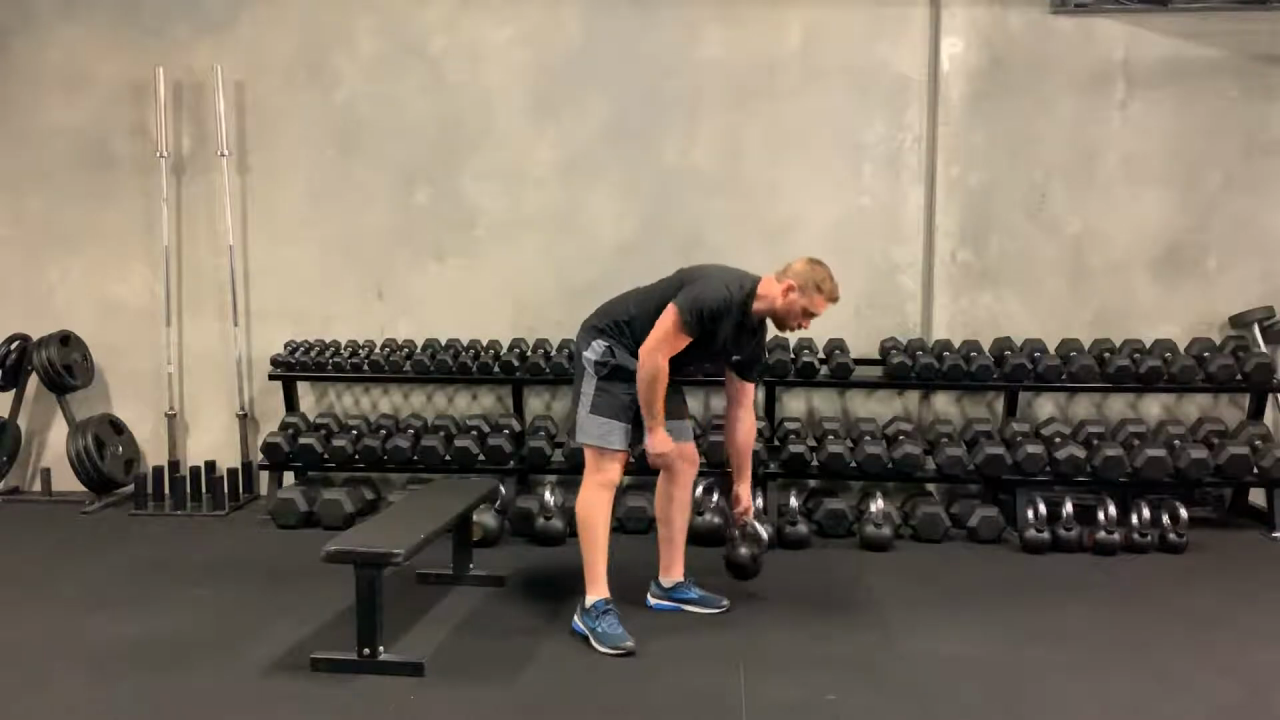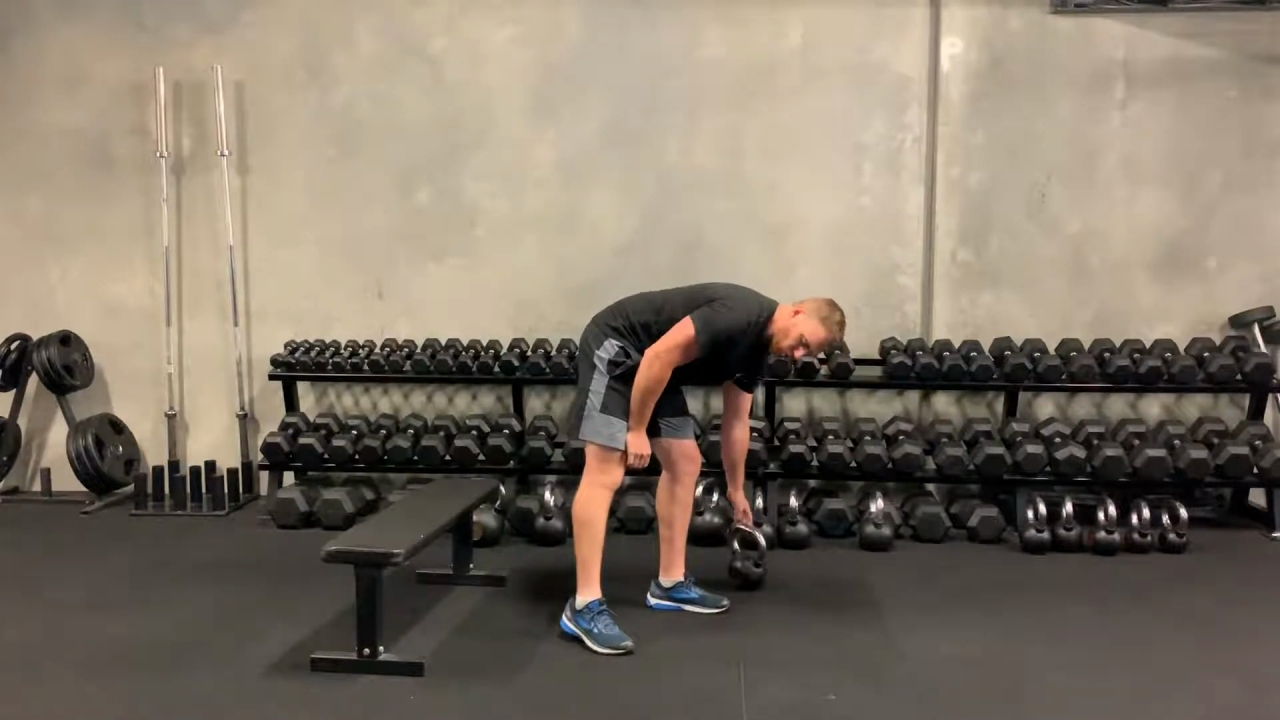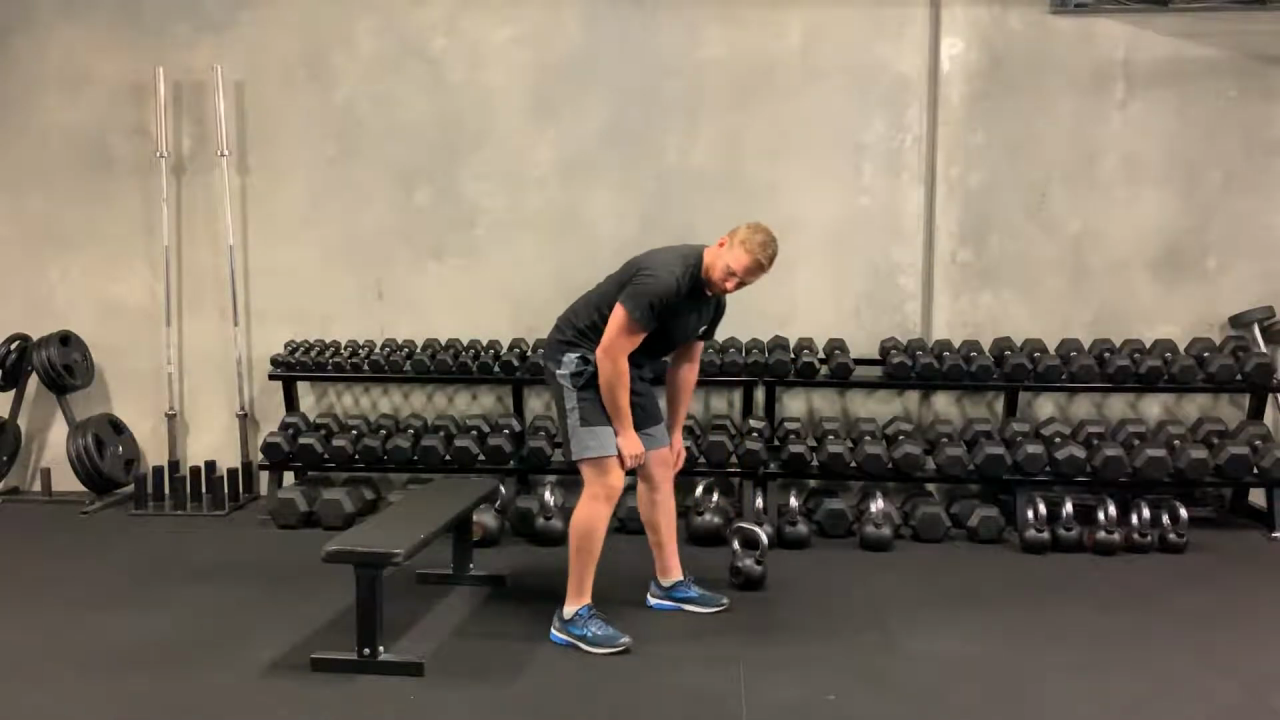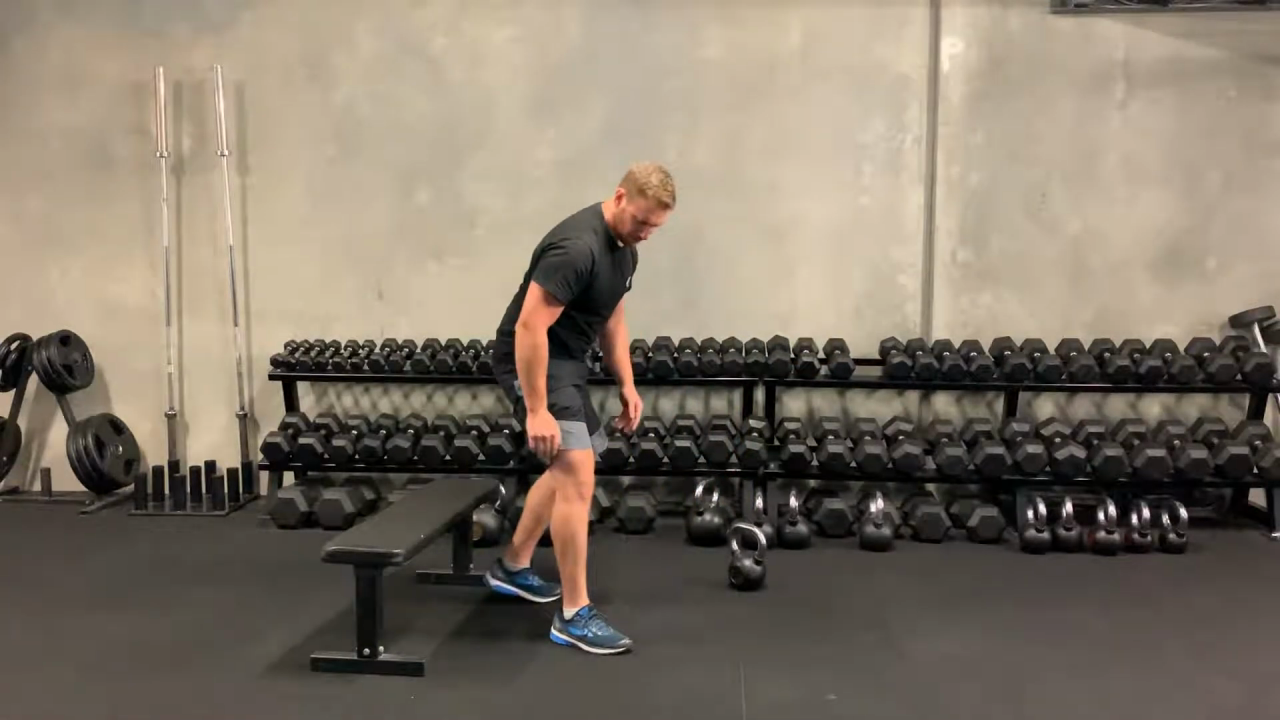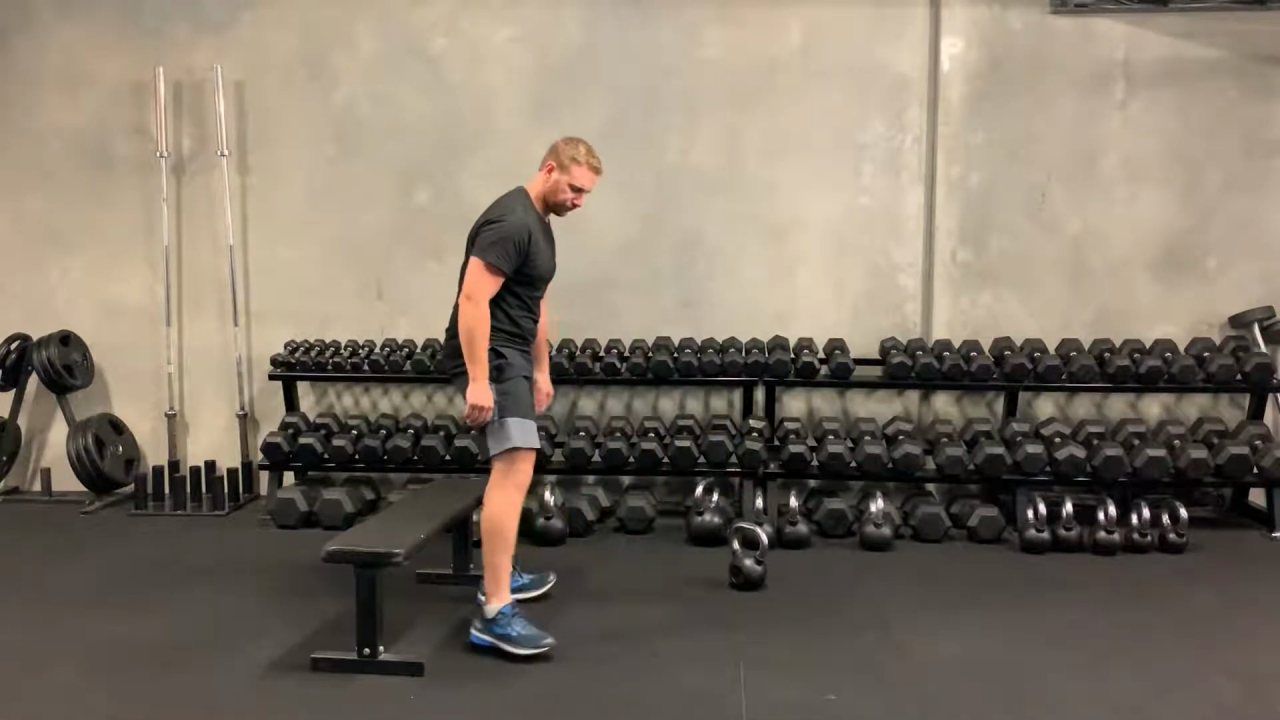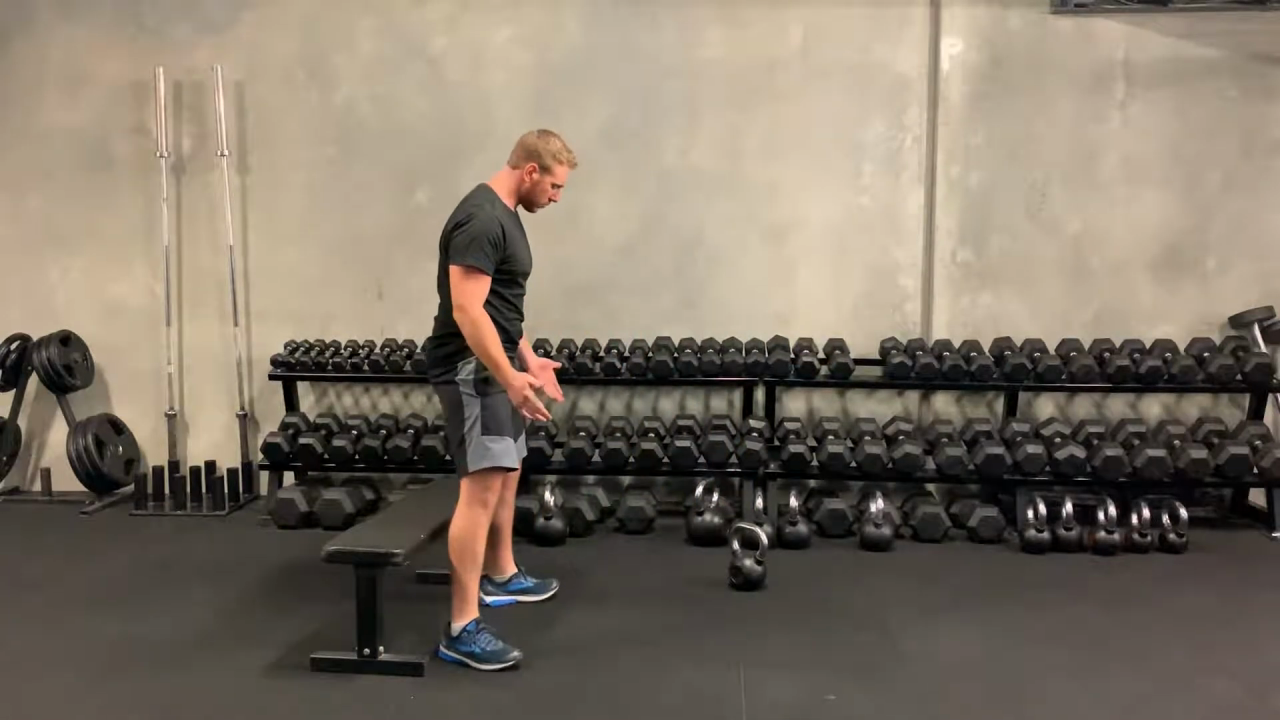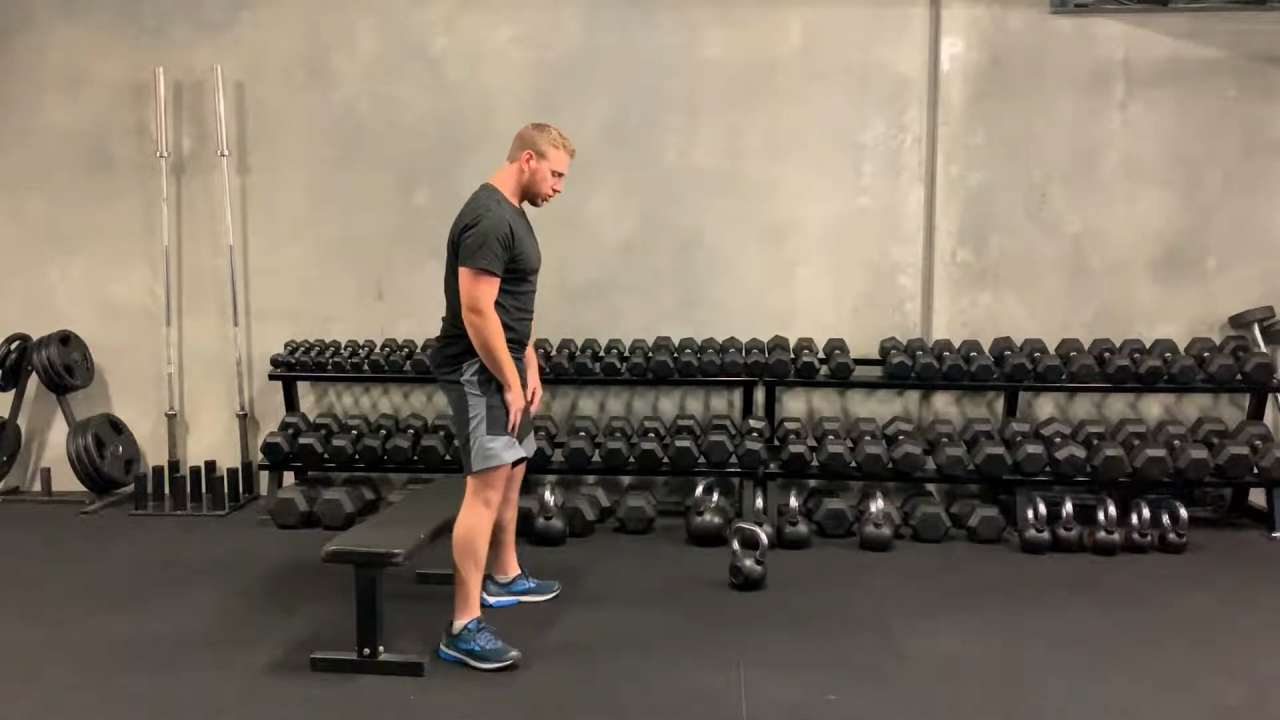
dt=0.5s
person 1, frame 1
left shoulder: (751, 333)
right shoulder: (718, 294)
left elbow: (742, 410)
right elbow: (654, 352)
left wrist: (742, 484)
right wrist: (654, 428)
left hip: (650, 367)
right hip: (610, 352)
left knee: (683, 463)
right knee: (604, 474)
left ankle: (669, 583)
right ankle: (594, 604)
person 1, frame 2
left shoulder: (755, 350)
right shoulder: (737, 318)
left elbow: (736, 421)
right elbow: (659, 357)
left wrist: (736, 491)
right wrist: (637, 430)
left hip: (649, 362)
right hip: (615, 346)
left knee: (686, 463)
right knee: (605, 474)
left ankle: (670, 583)
right ankle: (585, 604)
person 1, frame 3
left shoulder: (713, 299)
right shoulder: (663, 278)
left elbow: (684, 362)
right elbow: (610, 353)
left wrist: (675, 430)
right wrist: (624, 431)
left hip: (625, 367)
right hip: (583, 359)
left knee: (660, 470)
right knee: (608, 480)
left ankle: (670, 584)
right ankle: (574, 614)
person 1, frame 4
left shoulder: (624, 248)
right shoulder: (576, 248)
left elbow: (612, 319)
right elbow: (529, 329)
left wrist: (627, 385)
right wrist: (537, 411)
left hip: (567, 359)
right hip: (532, 360)
left knee: (567, 470)
right knee: (578, 477)
left ankle: (511, 566)
right ankle: (573, 613)
person 1, frame 5
left shoulder: (539, 224)
right shoulder: (510, 222)
right elbow: (473, 300)
left wrist: (543, 370)
right wrist: (478, 379)
left hip: (511, 357)
right hip: (489, 359)
left knee: (517, 463)
right knee: (512, 469)
left ankle: (502, 574)
right ankle: (496, 611)
person 1, frame 6
left shoulder: (504, 215)
right shoulder: (481, 219)
right elbow: (468, 310)
left wrist: (528, 360)
right wrist: (510, 379)
left hip: (493, 364)
right hip: (470, 368)
left knee: (506, 472)
right knee: (482, 488)
left ankle: (501, 575)
right ankle: (462, 628)
person 1, frame 7
left shoulder: (511, 214)
right shoulder: (489, 220)
right elbow: (477, 312)
left wrist: (530, 370)
right wrist: (511, 383)
left hip: (503, 366)
right hip: (478, 370)
left knee: (511, 473)
right knee: (486, 487)
left ankle: (505, 577)
right ankle: (463, 627)
